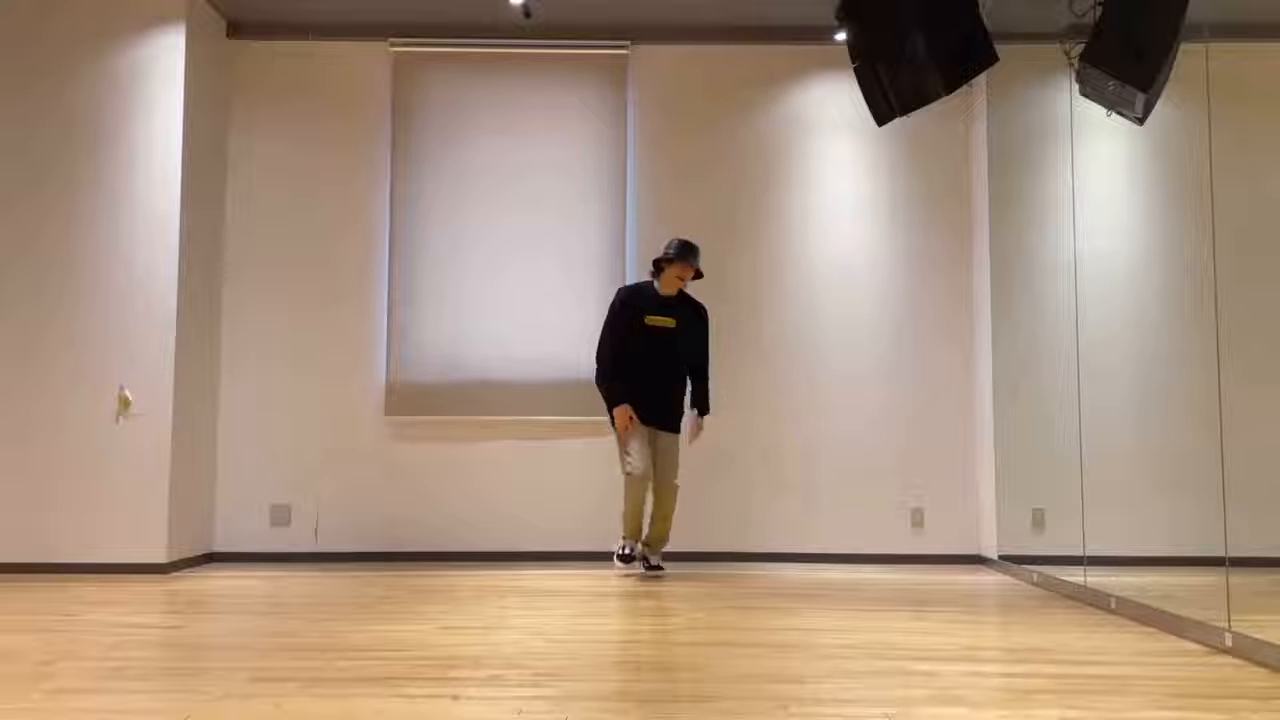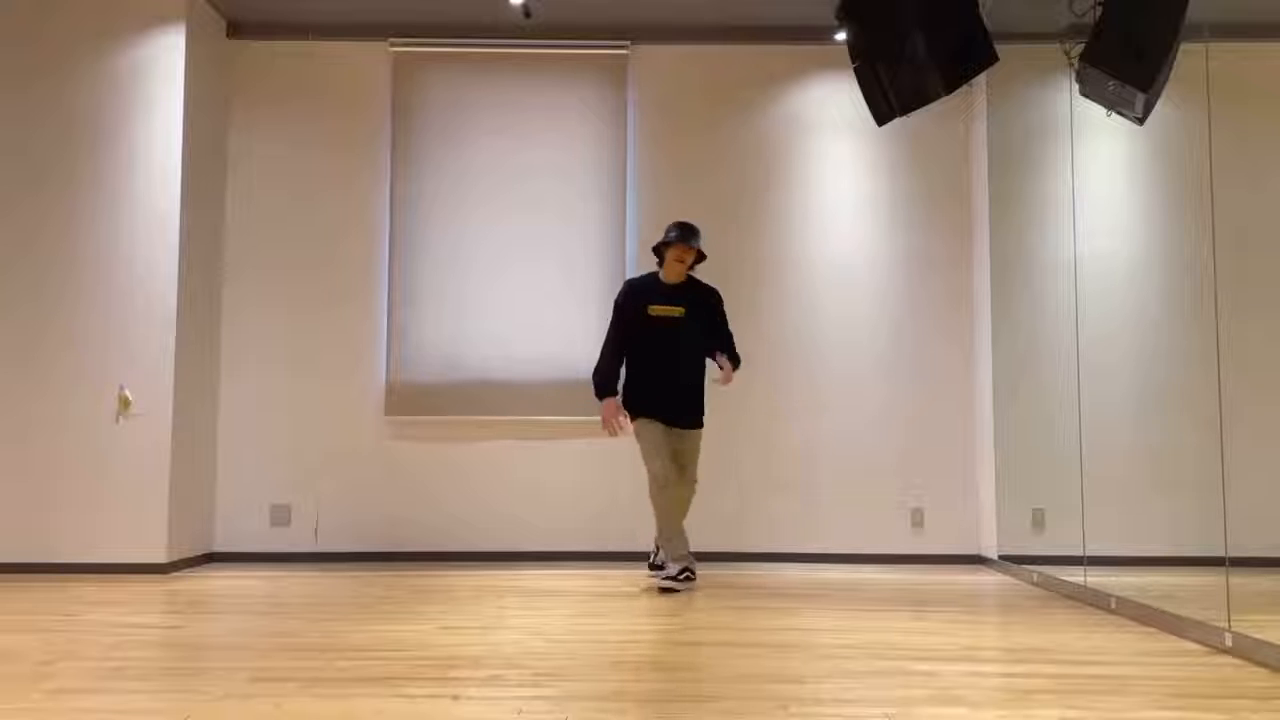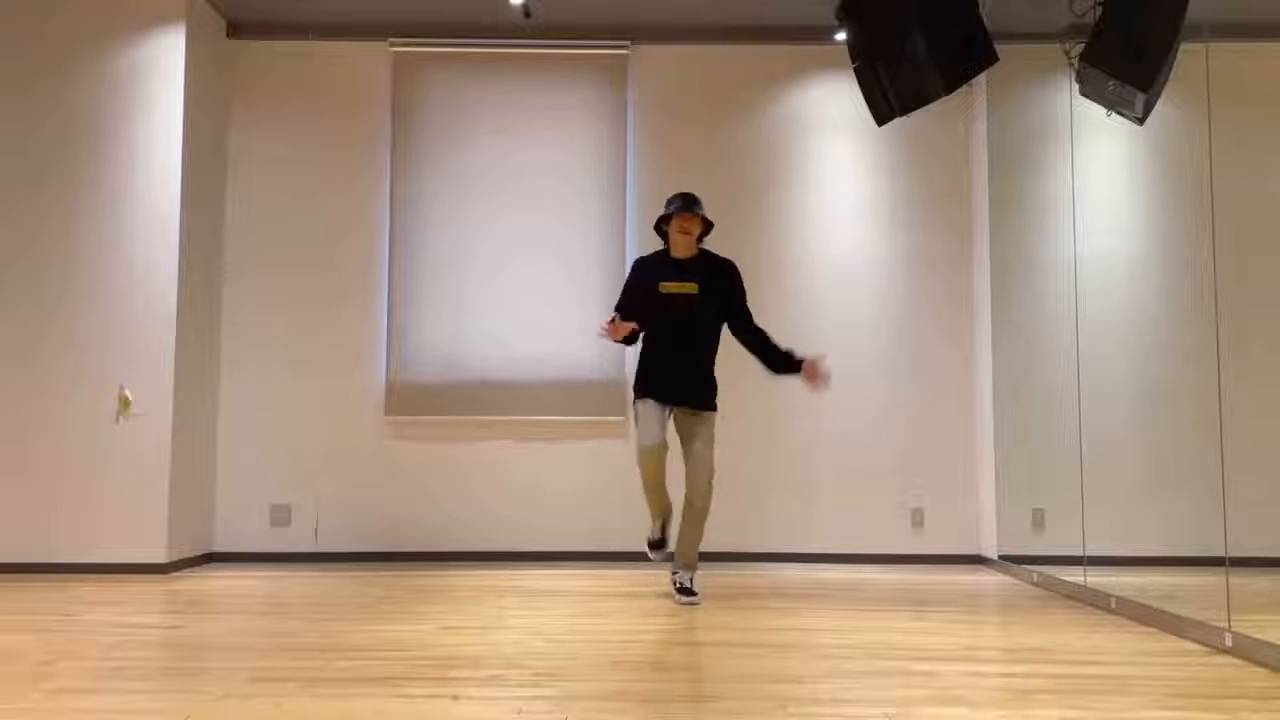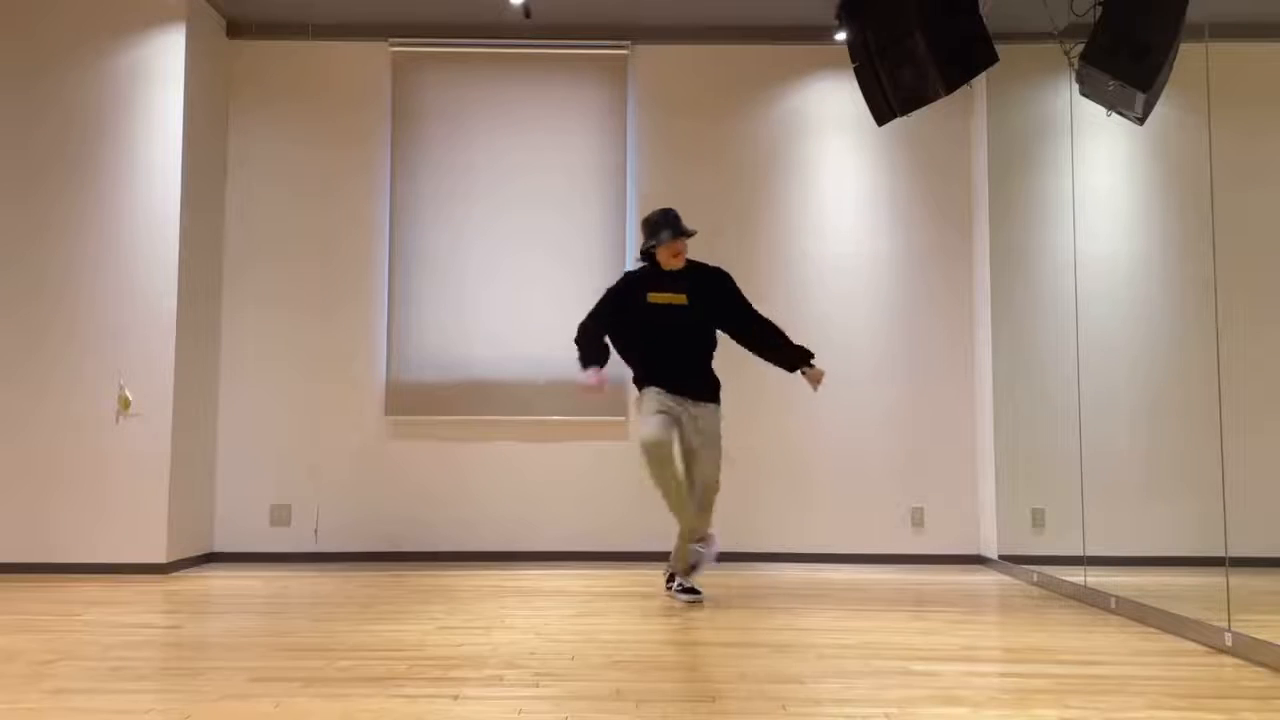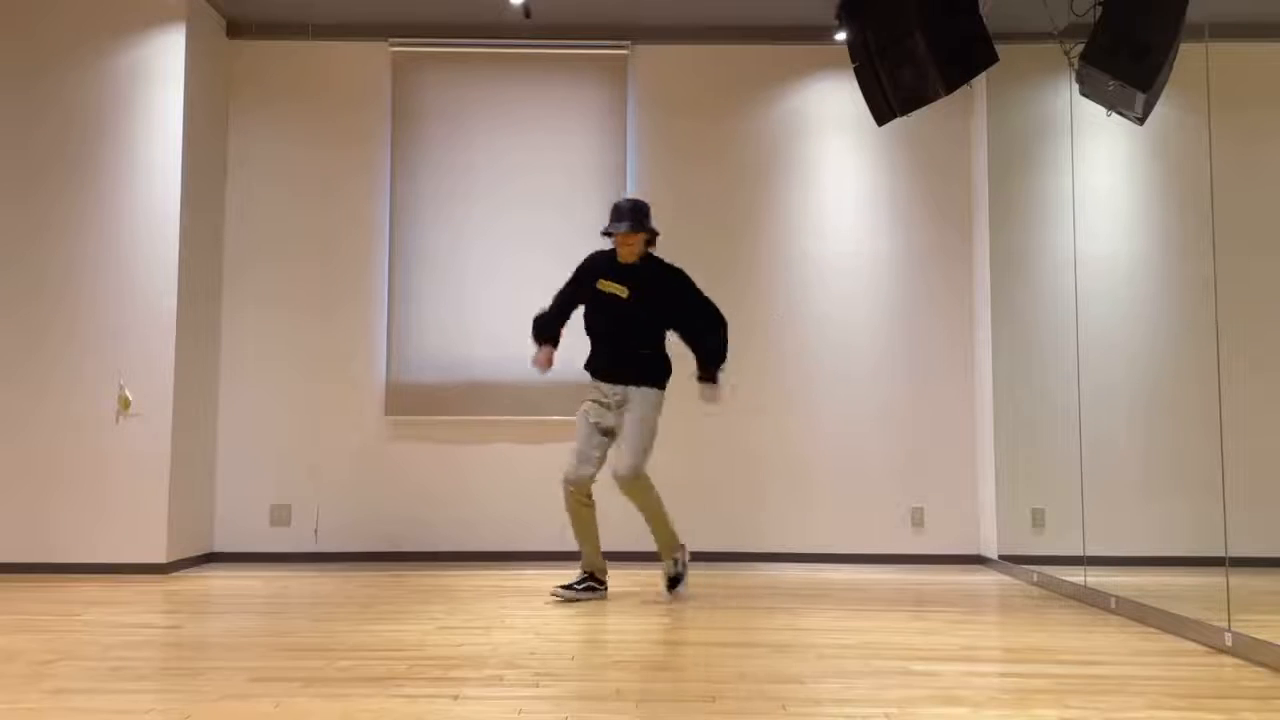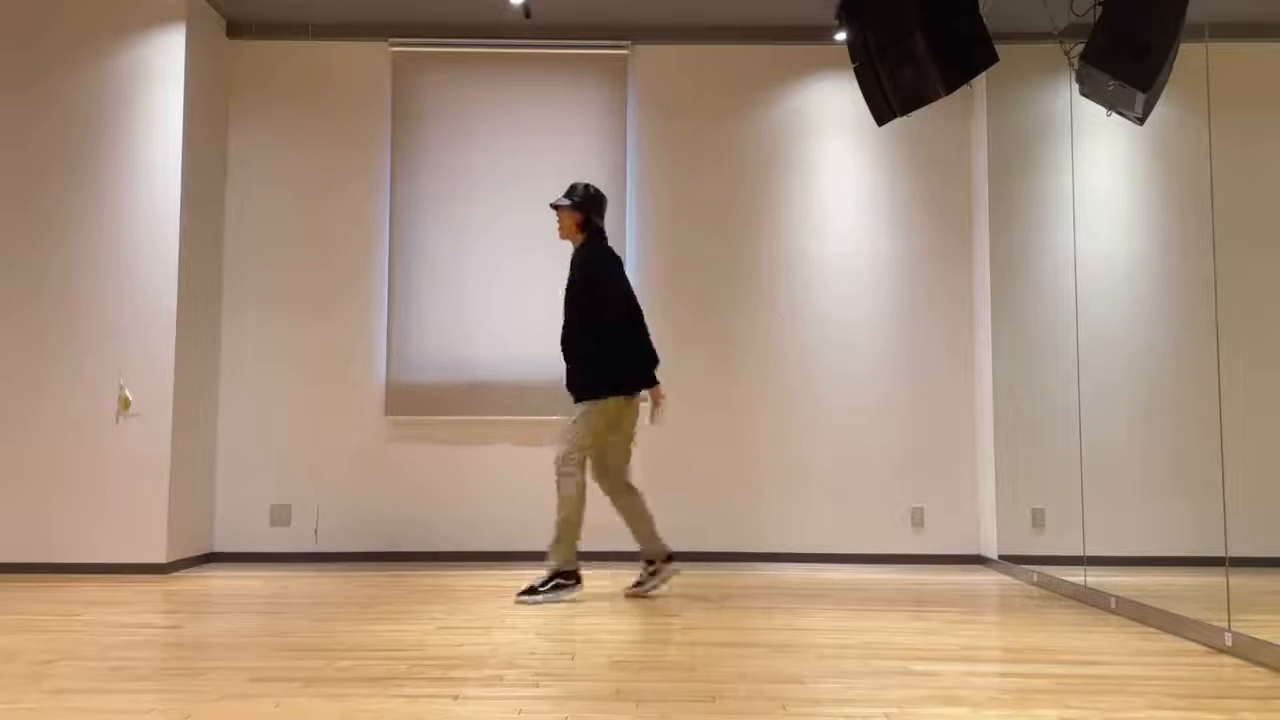
dt=0.5s
person 1, frame 1
left shoulder: (694, 313)
right shoulder: (629, 298)
left elbow: (698, 369)
right elbow: (607, 356)
left wrist: (700, 412)
right wrist: (616, 401)
left hip: (668, 413)
right hip: (630, 407)
left knee: (666, 486)
right knee: (638, 471)
left ankle: (652, 550)
right ankle: (630, 540)
person 1, frame 2
left shoulder: (706, 297)
right shoulder: (635, 291)
left elbow: (720, 343)
right elbow: (614, 345)
left wrist: (728, 365)
right wrist: (607, 393)
left hip: (688, 405)
right hip: (645, 405)
left knee: (683, 483)
right knee: (661, 478)
left ankle: (664, 546)
right ankle: (681, 563)
person 1, frame 3
left shoulder: (723, 272)
right shoulder: (646, 270)
left elbow: (747, 331)
right elbow: (629, 324)
left wrist: (794, 365)
right wrist: (621, 330)
left hip: (698, 391)
right hip: (653, 388)
left knee: (700, 484)
right knee: (650, 449)
left ankle: (684, 572)
right ankle: (660, 516)
person 1, frame 4
left shoulder: (711, 281)
right shoulder: (633, 286)
left elbow: (752, 326)
right elbow: (590, 329)
left wrist: (801, 361)
right wrist: (593, 364)
left hip: (703, 398)
right hip: (657, 389)
left knee: (704, 487)
right knee: (653, 441)
left ankle: (679, 572)
right ankle: (698, 537)
person 1, frame 5
left shoulder: (665, 281)
right shoulder: (595, 267)
left elbow: (711, 325)
right elbow: (562, 305)
left wrist: (708, 374)
right wrist: (546, 339)
left hip: (641, 389)
right hip: (600, 389)
left knee: (628, 471)
right knee: (575, 480)
left ankle: (673, 554)
right ankle: (593, 574)
person 1, frame 6
left shoulder: (592, 259)
right shoulder: (597, 258)
left elbow: (623, 318)
right elbow: (628, 318)
right wrist: (648, 377)
left hip: (601, 386)
right hip: (618, 386)
left knee: (570, 471)
right knee: (612, 476)
left ankle: (563, 572)
right ankle: (656, 556)
